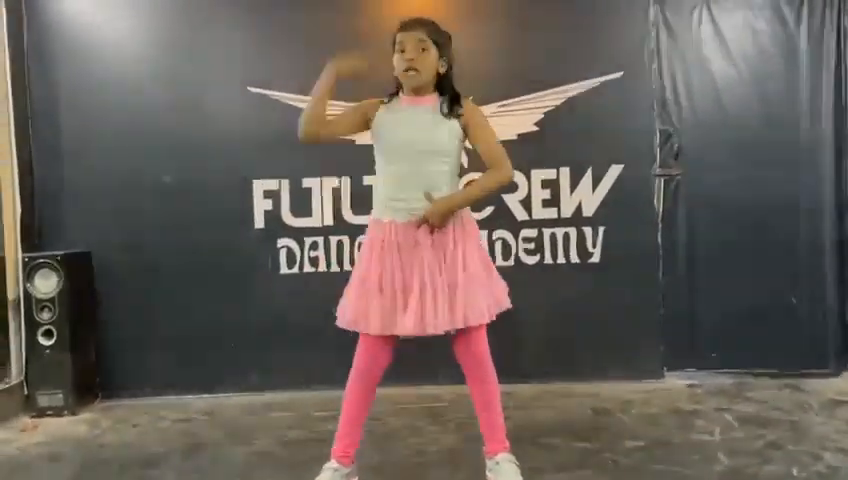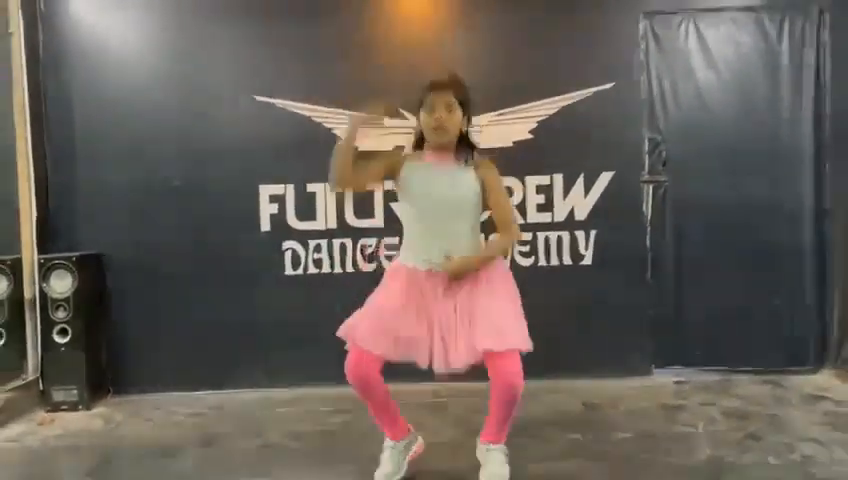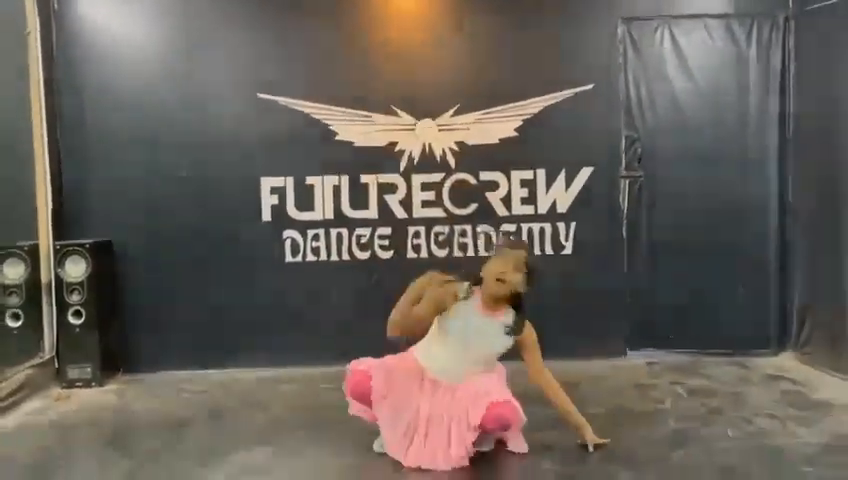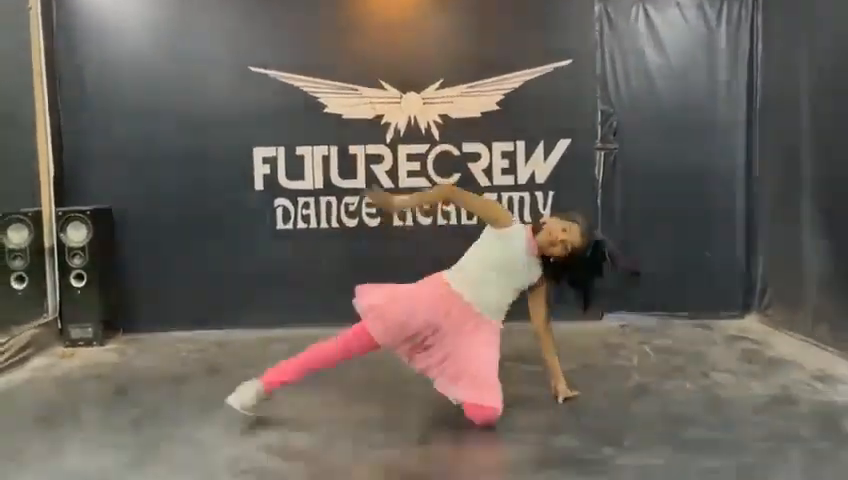
dt=0.3s
person 1, frame 1
left shoulder: (460, 110)
right shoulder: (377, 111)
left elbow: (502, 170)
right elbow: (309, 131)
left wrist: (452, 203)
right wrist: (331, 74)
left hip: (450, 238)
right hip: (389, 241)
left knee: (474, 353)
right knee: (370, 358)
person 1, frame 2
left shoulder: (480, 170)
right shoulder: (404, 164)
left elbow: (510, 232)
right elbow: (344, 184)
left wrist: (473, 261)
right wrist: (349, 134)
left hip: (473, 283)
right hip: (413, 280)
left knee: (508, 377)
right knee: (360, 368)
left ankle: (491, 444)
right ankle: (399, 439)
person 1, frame 3
left shoulder: (519, 326)
right shoulder: (451, 294)
left elbow: (543, 377)
right elbow: (395, 329)
left wrist: (582, 426)
right wrist: (416, 290)
left hip: (470, 389)
right hip: (418, 374)
left knee: (503, 415)
right knee: (358, 380)
left ankle: (480, 432)
right ankle: (398, 428)
person 1, frame 4
left shoulder: (539, 276)
right shoulder: (508, 224)
left elbow: (541, 326)
right elbow: (454, 192)
left wrist: (558, 379)
right wrist: (405, 200)
left hip: (477, 328)
right hip: (441, 299)
left knee: (484, 414)
right knee: (358, 339)
left ankle: (459, 381)
right ankle: (263, 386)
